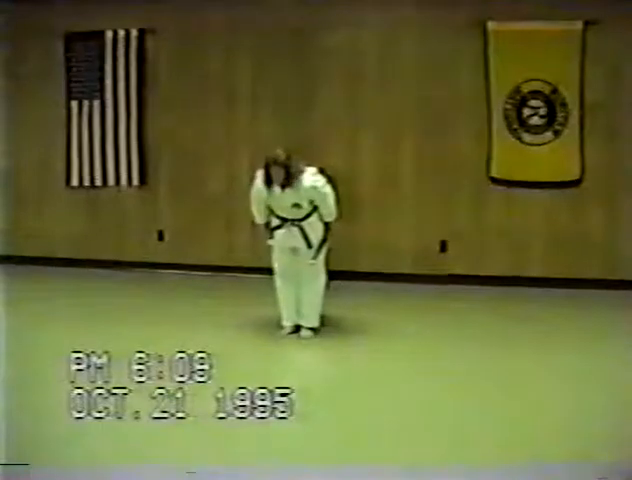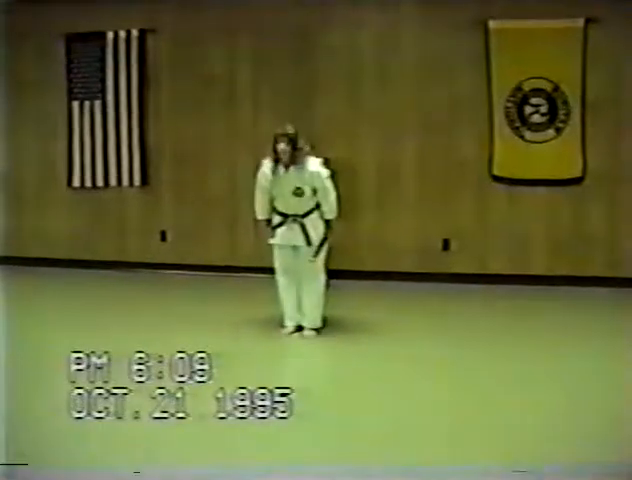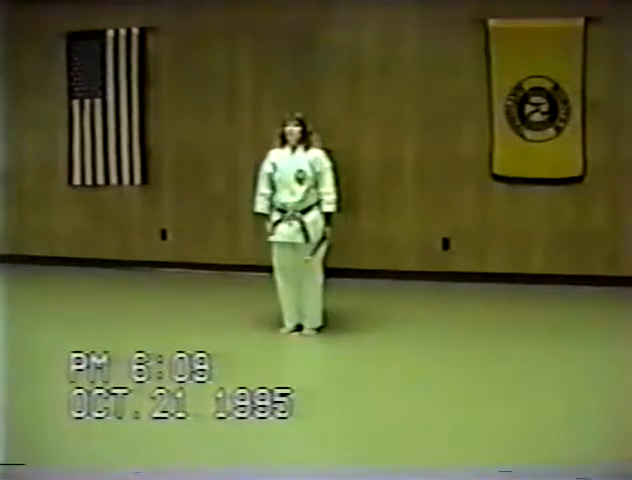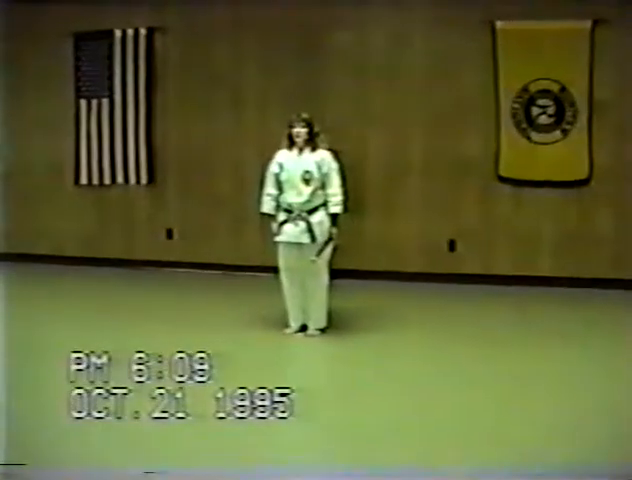
dt=0.5s
person 1, frame 1
left shoulder: (309, 183)
right shoulder: (261, 185)
left elbow: (327, 202)
right elbow: (258, 206)
left wrist: (327, 226)
right wrist: (266, 227)
left hip: (310, 227)
right hip: (282, 228)
left knee: (311, 273)
right knee: (283, 273)
left ankle: (309, 322)
right ankle: (290, 321)
person 1, frame 2
left shoulder: (313, 168)
right shoulder: (267, 168)
left elbow: (328, 197)
right elbow: (262, 198)
left wrist: (327, 225)
right wrist: (266, 224)
left hip: (310, 225)
right hip: (283, 225)
left knee: (311, 273)
right knee: (285, 273)
left ankle: (312, 322)
right ankle: (291, 321)
person 1, frame 3
left shoulder: (316, 156)
right shoulder: (273, 157)
left elbow: (327, 190)
right elbow: (264, 189)
left wrist: (327, 221)
right wrist: (267, 219)
left hip: (309, 221)
right hip: (282, 221)
left knee: (310, 271)
right knee: (284, 271)
left ankle: (312, 322)
right ankle: (291, 320)
person 1, frame 4
left shoulder: (323, 157)
right shoulder: (280, 157)
left elbow: (334, 191)
right elbow: (271, 190)
left wrist: (333, 222)
right wrist: (273, 219)
left hip: (316, 221)
right hip: (288, 221)
left knee: (315, 272)
right knee: (289, 271)
left ankle: (316, 322)
right ankle: (295, 320)
